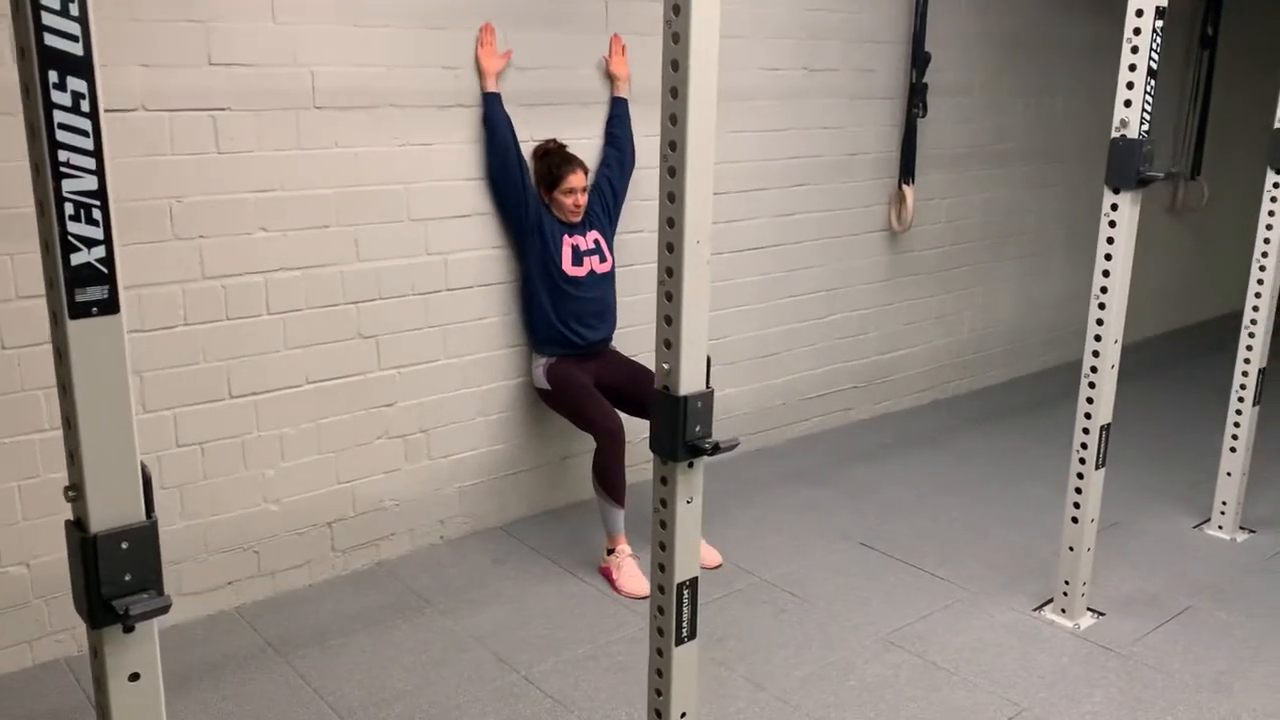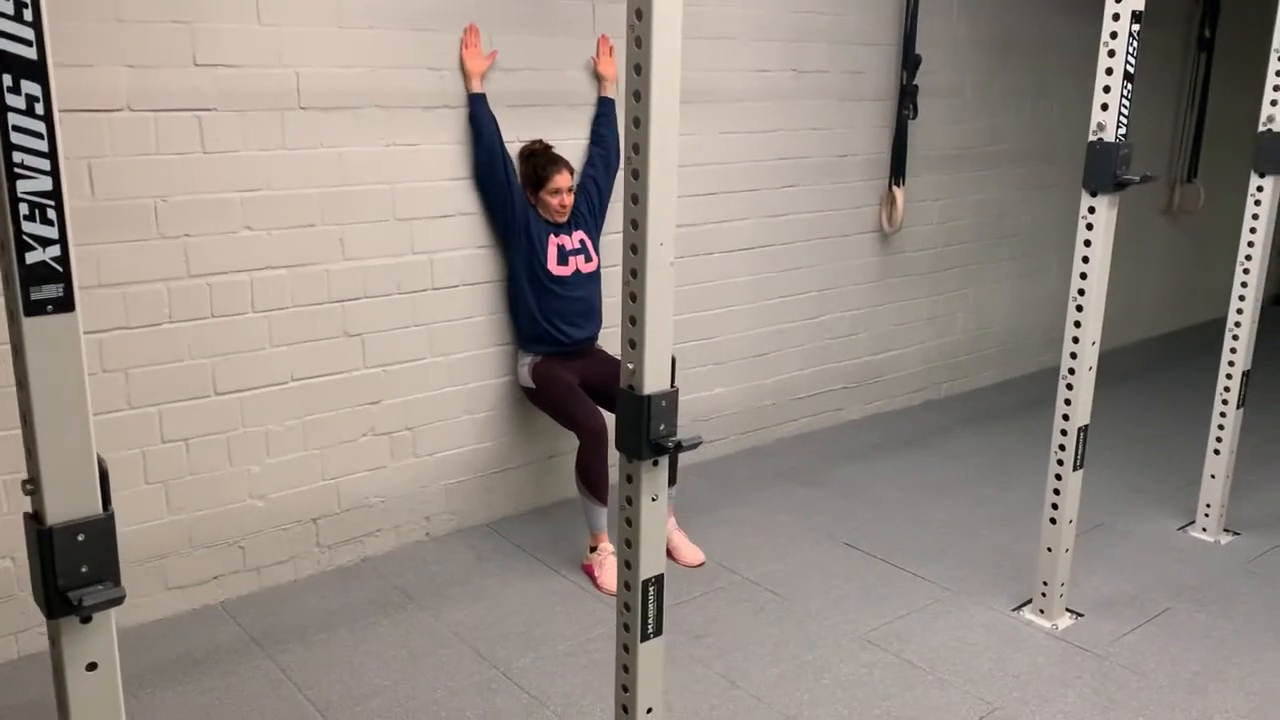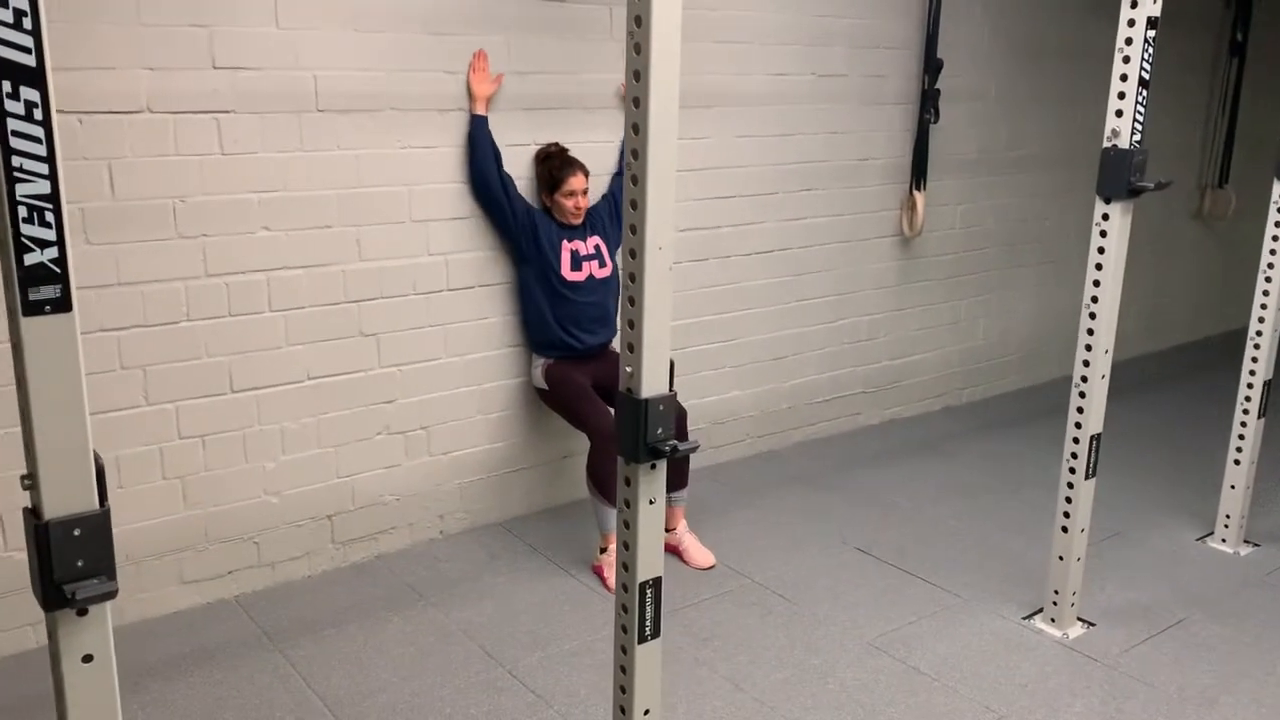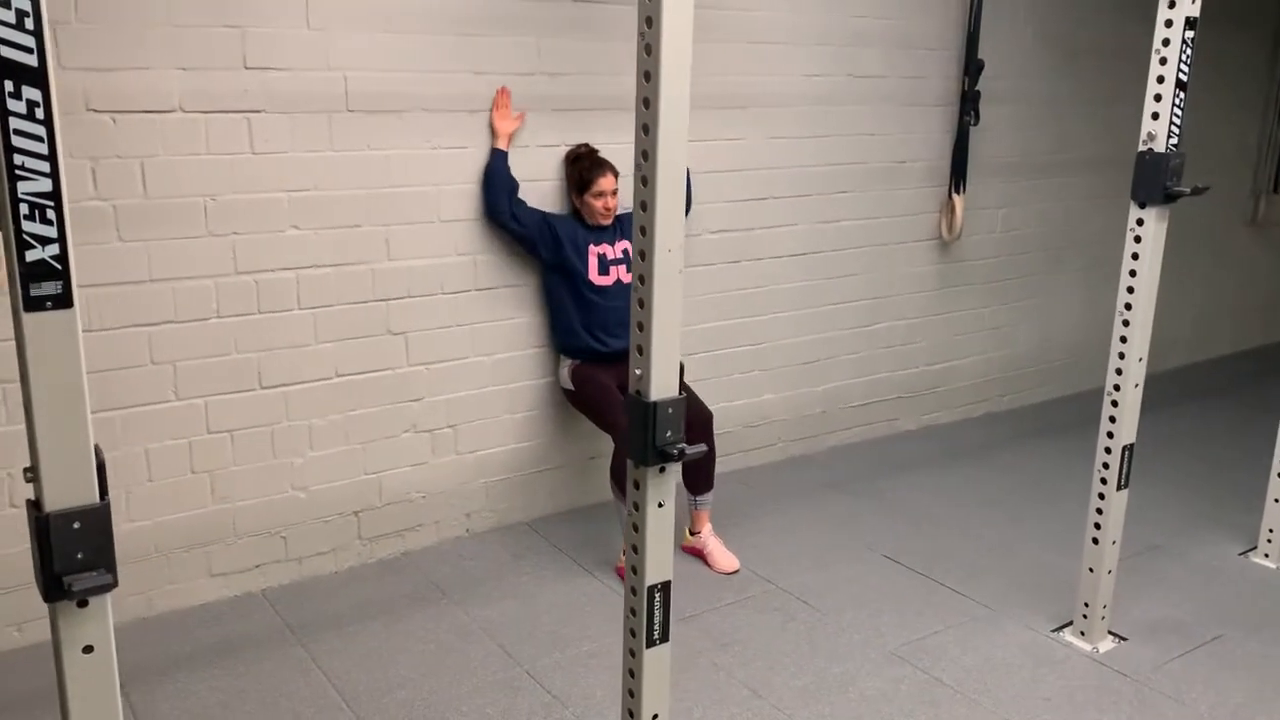
dt=0.5s
person 1, frame 1
left shoulder: (599, 212)
right shoulder: (534, 225)
left elbow: (620, 153)
right elbow: (504, 158)
left wrist: (620, 85)
right wrist: (490, 82)
left hip: (605, 356)
right hip: (557, 365)
right knee: (610, 430)
right ankle: (617, 553)
person 1, frame 2
left shoulder: (586, 215)
right shoulder: (521, 225)
left elbow: (606, 153)
right elbow: (491, 158)
left wrist: (607, 85)
right wrist: (476, 84)
left hip: (590, 355)
right hip: (543, 364)
right knee: (593, 429)
left ankle: (666, 526)
right ankle: (600, 550)
person 1, frame 3
left shoulder: (603, 221)
right shoulder: (531, 231)
left elbow: (630, 172)
right elbow: (489, 180)
right wrist: (479, 107)
left hip: (604, 357)
right hip: (557, 366)
left knee: (673, 415)
right knee: (604, 430)
left ankle: (677, 529)
right ankle: (610, 551)
person 1, frame 4
left shoulder: (631, 228)
right shoulder: (560, 234)
left elbow: (678, 202)
right elbow: (502, 210)
right wrist: (501, 141)
left hip: (635, 360)
right hip: (584, 367)
left knee: (700, 419)
right knee: (630, 433)
left ankle: (700, 532)
